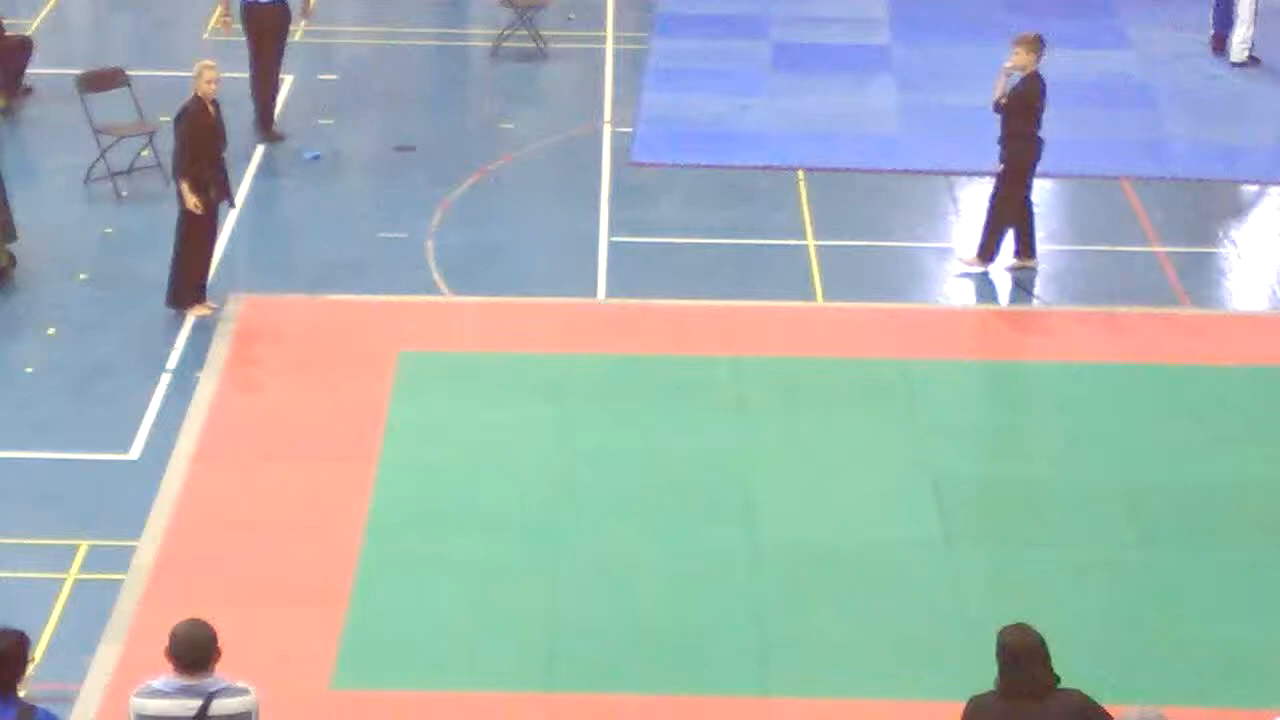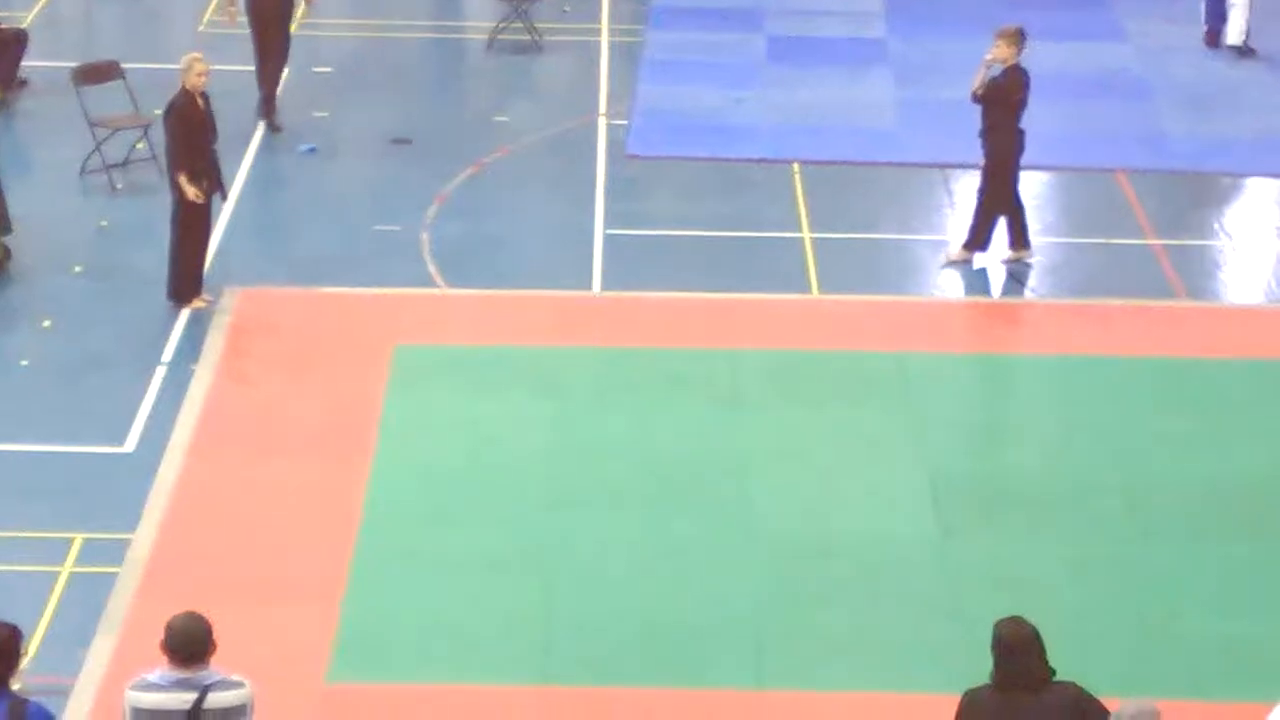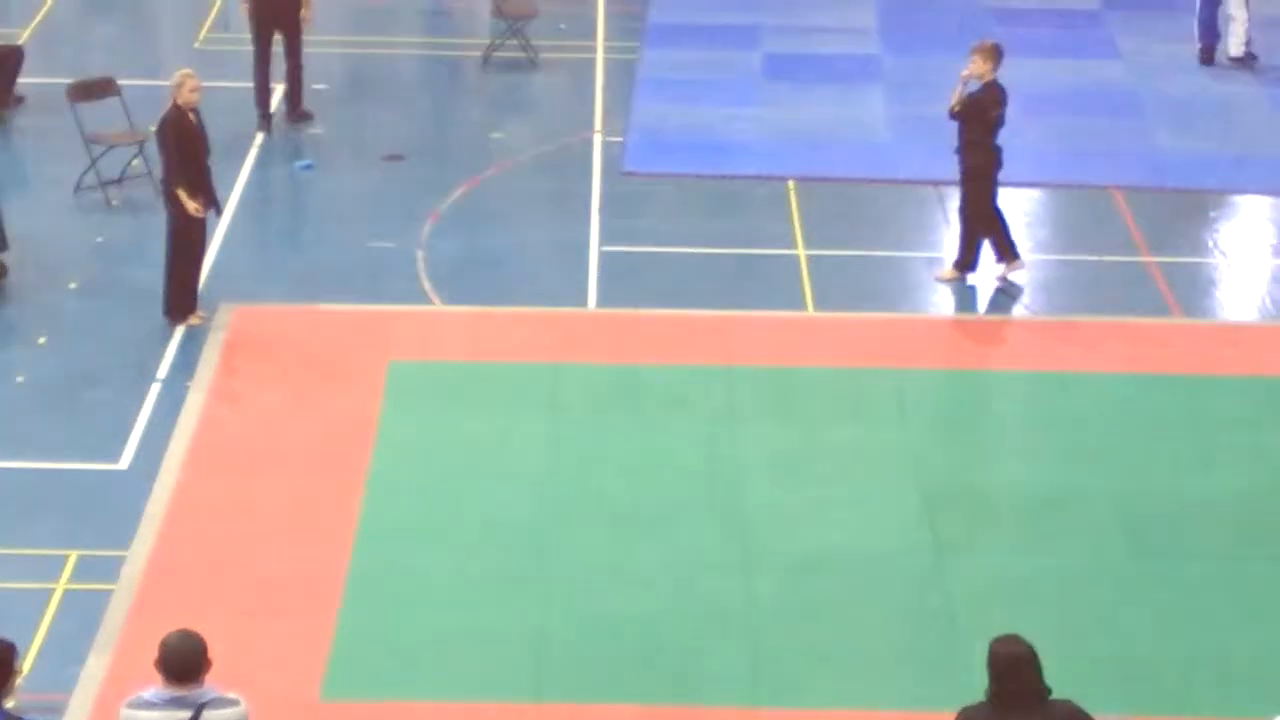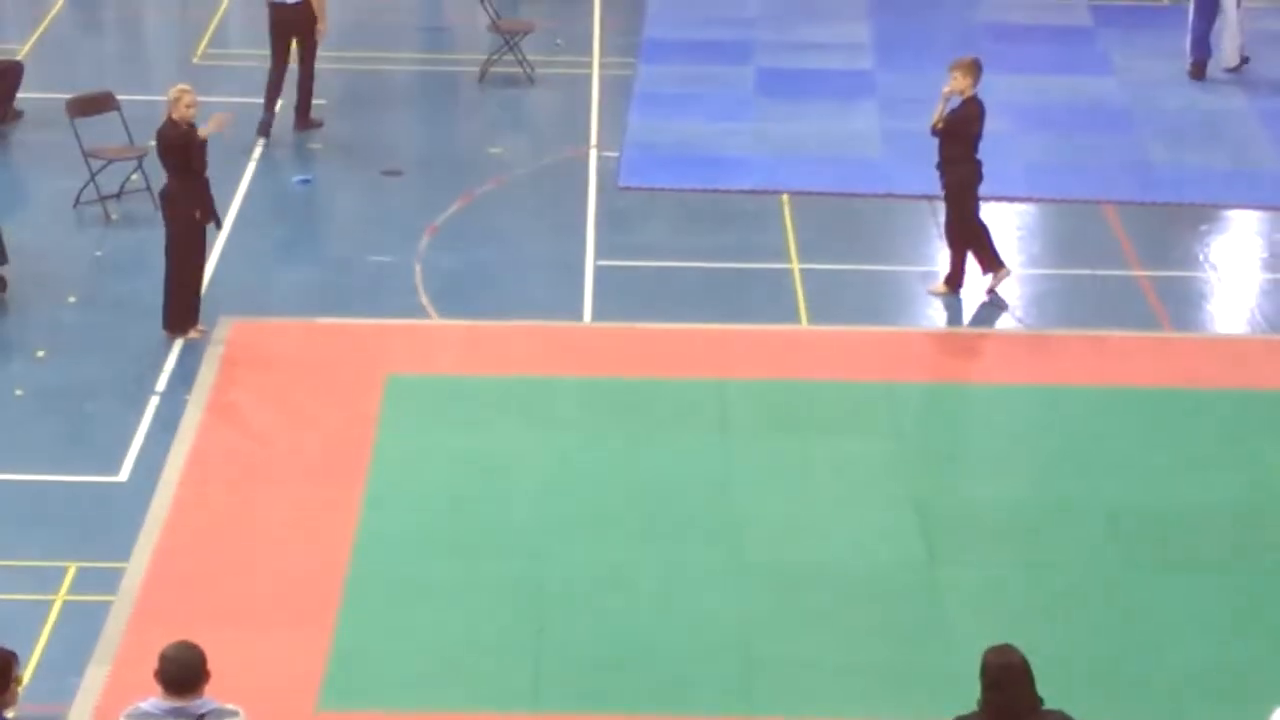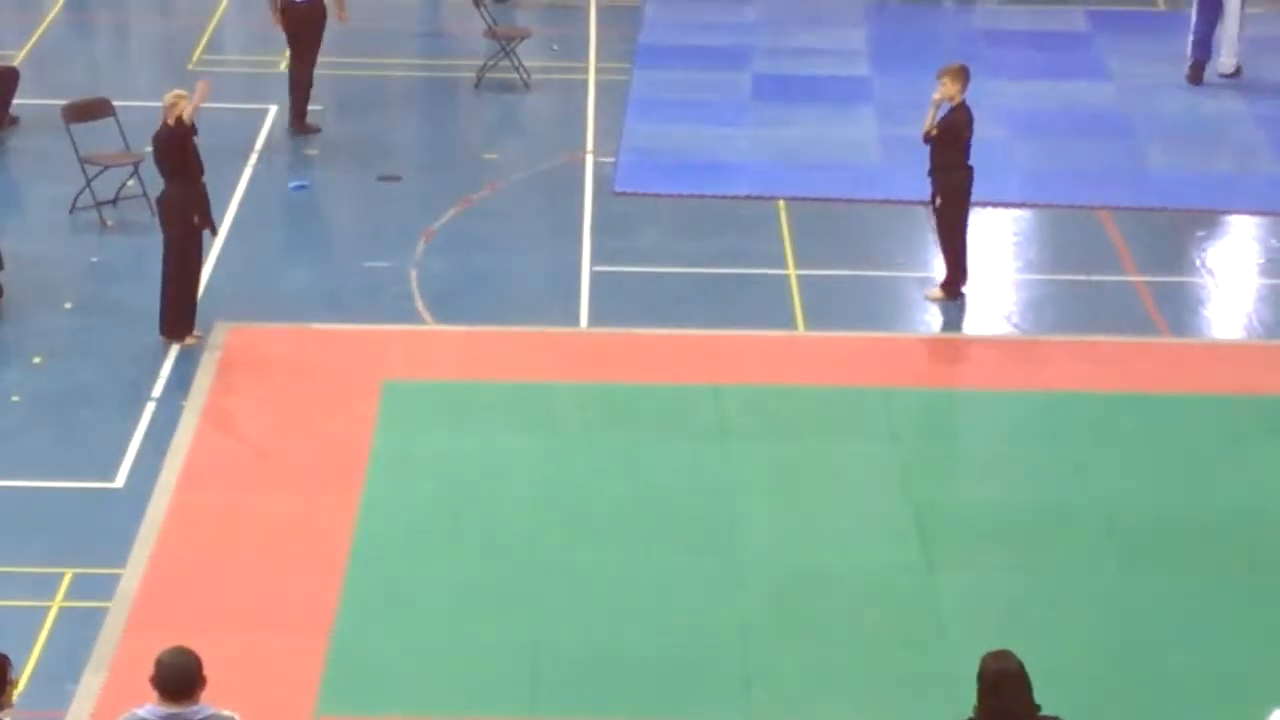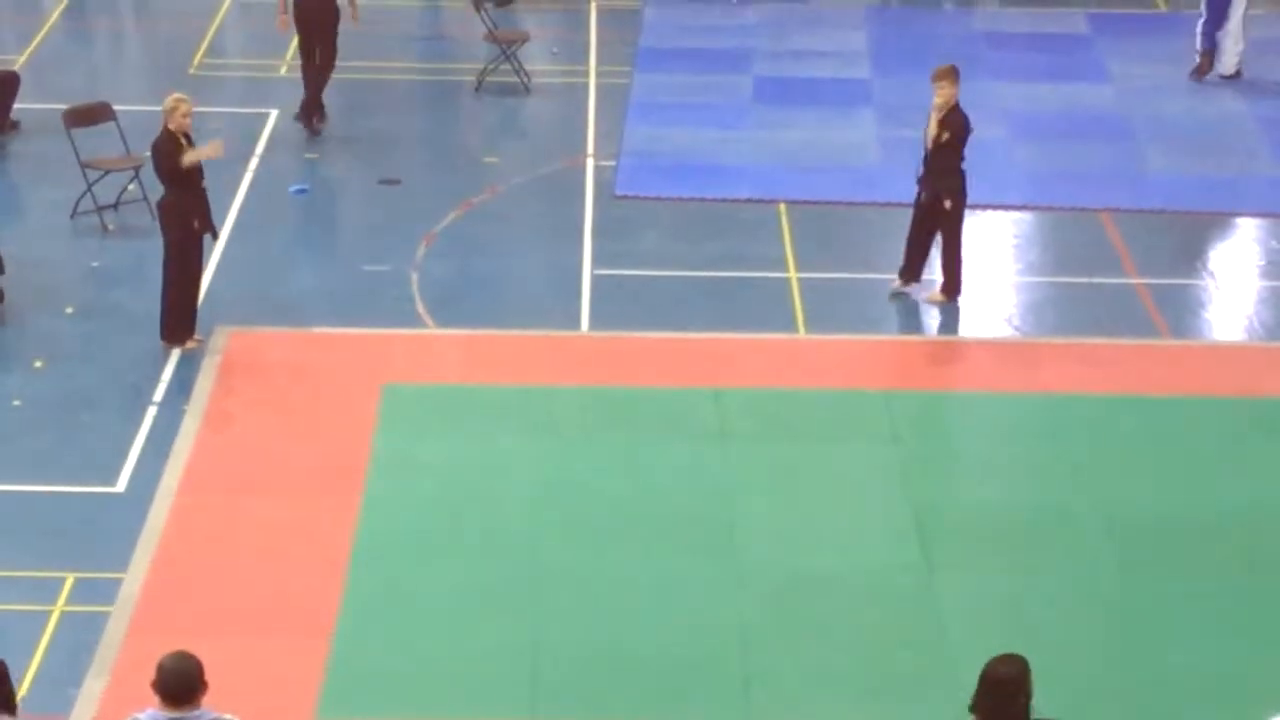
dt=0.3s
person 1, frame 1
left shoulder: (213, 107)
right shoulder: (189, 113)
right elbow: (180, 156)
left wrist: (221, 183)
right wrist: (186, 192)
left hip: (211, 183)
right hip: (194, 185)
left knee: (206, 241)
right knee: (190, 241)
left ankle: (198, 296)
right ankle: (183, 300)
person 1, frame 2
left shoulder: (203, 99)
right shoulder: (177, 107)
right elbow: (173, 150)
left wrist: (212, 176)
right wrist: (185, 184)
left hip: (203, 175)
right hip: (188, 178)
left knee: (201, 234)
right knee: (186, 235)
left ankle: (194, 289)
right ankle: (182, 294)
person 1, frame 3
left shoulder: (194, 115)
right shoulder: (170, 123)
right elbow: (171, 167)
left wrist: (205, 194)
right wrist: (184, 199)
left hip: (199, 191)
right hip: (182, 194)
left knee: (194, 250)
right knee: (182, 252)
left ankle: (189, 306)
right ankle: (178, 311)
person 1, frame 4
left shoulder: (189, 130)
right shoulder: (167, 134)
right elbow: (187, 142)
left wrist: (204, 205)
right wrist: (210, 128)
left hip: (195, 202)
right hip: (179, 204)
left knee: (195, 263)
right knee: (181, 264)
left ankle: (189, 320)
right ankle: (177, 324)
person 1, frame 5
left shoulder: (182, 135)
right shoulder: (164, 138)
right elbow: (180, 126)
right wrist: (196, 102)
left hip: (190, 207)
right hip: (176, 209)
left knee: (191, 269)
right knee: (177, 270)
left ankle: (185, 326)
right ankle: (174, 330)
person 1, frame 6
left shoulder: (184, 140)
right shoulder: (162, 144)
right elbow: (174, 164)
right wrist: (202, 153)
left hip: (191, 212)
right hip: (176, 215)
left knee: (192, 274)
right knee: (178, 274)
left ankle: (186, 330)
right ankle: (174, 335)
person 2, frame 1
left shoulder: (1029, 87)
right shoulder: (1032, 83)
left elbow: (999, 105)
right elbow: (1010, 106)
left wrist: (1003, 77)
right wrist: (1009, 77)
left hip: (1020, 150)
right hip: (1023, 148)
left knee: (1001, 202)
right knee: (1018, 203)
left ankle: (984, 256)
right ankle: (1026, 255)
person 2, frame 2
left shoulder: (1007, 79)
right shoulder: (1017, 76)
left elbow: (977, 95)
right elbow: (993, 97)
left wrist: (984, 68)
right wrist: (989, 70)
left hip: (1001, 143)
right hip: (1007, 140)
left knee: (989, 196)
right knee: (1007, 195)
left ankle: (971, 247)
right ankle: (1020, 246)
person 2, frame 3
left shoulder: (983, 96)
right shoulder: (995, 92)
left elbow: (954, 112)
left wrist: (962, 85)
left hip: (978, 160)
right hip: (984, 157)
left knee: (971, 212)
right knee: (986, 209)
left ankle: (962, 266)
right ankle: (1010, 257)
person 2, frame 4
left shoulder: (966, 112)
right shoulder: (972, 107)
left elbow: (936, 129)
right elbow: (949, 129)
left wrist: (943, 101)
right wrist: (948, 102)
left hip: (959, 175)
right hip: (964, 172)
left knee: (956, 228)
right knee: (970, 223)
left ankle: (953, 282)
right ankle: (996, 267)
person 2, frame 5
left shoulder: (958, 117)
right shoulder: (957, 113)
left elbow: (928, 137)
right elbow: (937, 137)
left wrist: (933, 108)
right wrist: (937, 109)
left hip: (953, 182)
right hip: (949, 179)
left knee: (951, 233)
right knee: (950, 231)
left ankle: (950, 287)
right ankle: (956, 278)
person 2, frame 6
left shoulder: (959, 120)
right shoulder: (940, 113)
left elbow: (933, 143)
left wrist: (935, 114)
left hip: (950, 185)
right hip: (931, 181)
left knee: (950, 237)
right knee: (919, 230)
left ankle: (949, 290)
right ankle: (907, 277)
